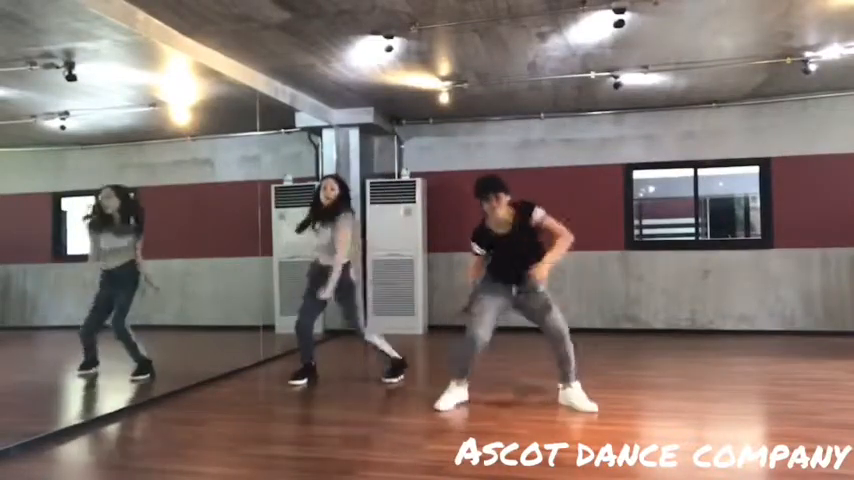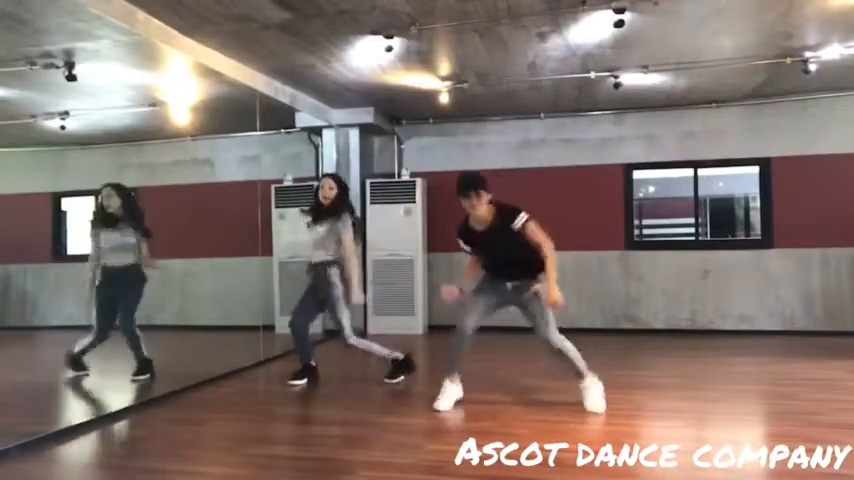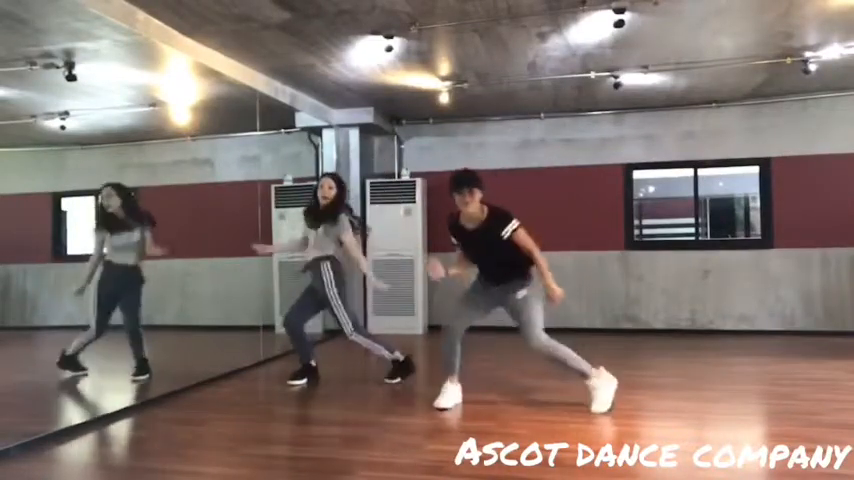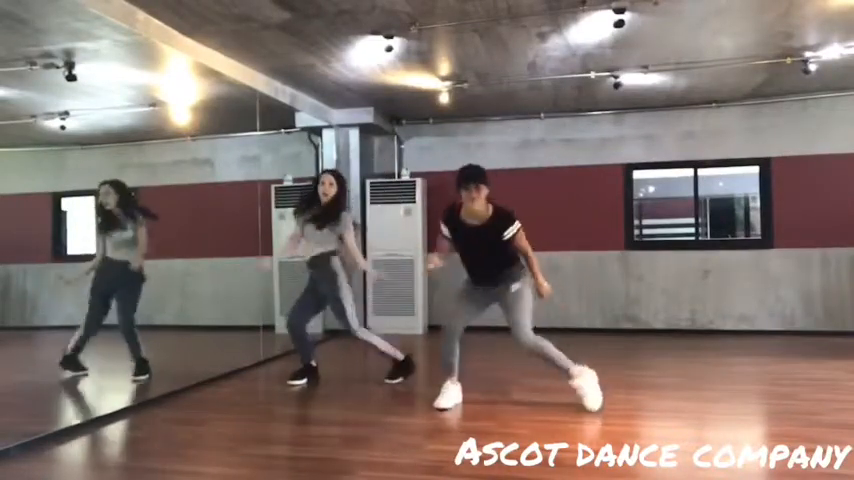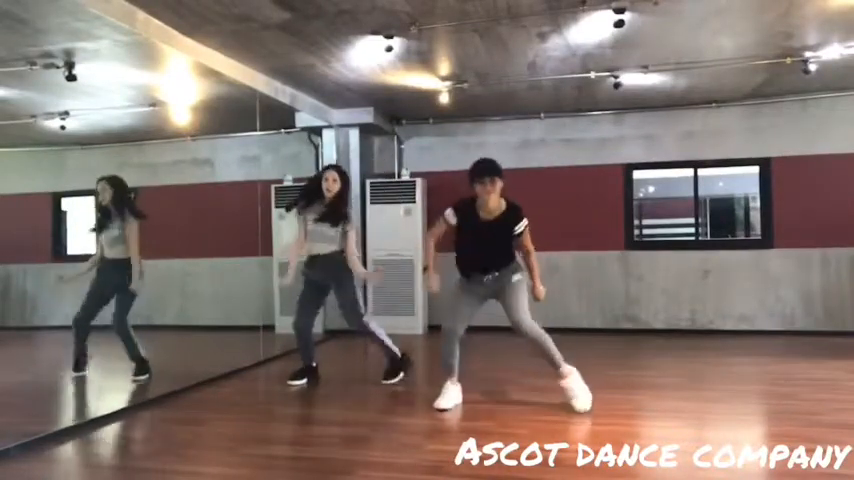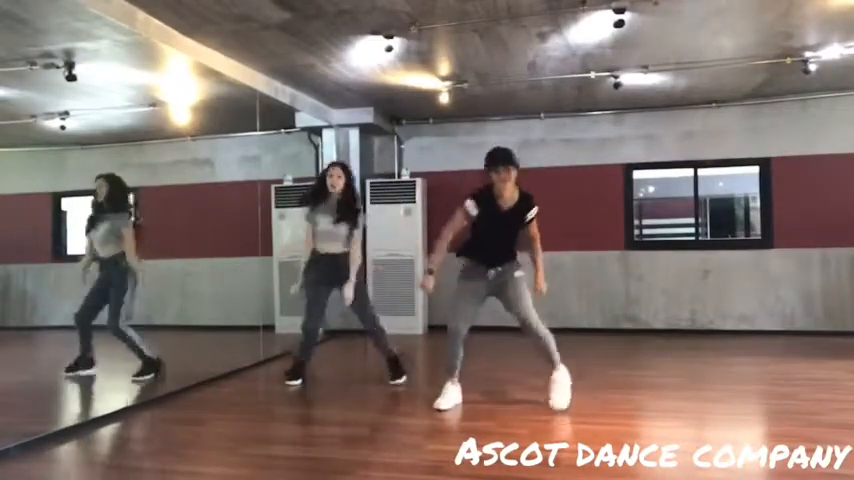
dt=0.1s
person 1, frame 1
left shoulder: (527, 211)
right shoulder: (481, 234)
left elbow: (566, 237)
right elbow: (478, 269)
left wrist: (546, 262)
right wrist: (471, 302)
left hip: (529, 286)
right hip: (494, 287)
left knee: (559, 331)
right knee: (477, 336)
left ankle: (570, 388)
right ankle: (458, 386)
person 1, frame 2
left shoulder: (511, 214)
right shoulder: (465, 232)
left elbow: (545, 245)
right elbow: (476, 264)
left wrist: (551, 285)
right wrist: (461, 290)
left hip: (528, 283)
right hip: (494, 284)
left knee: (550, 336)
right knee: (464, 327)
left ankle: (588, 381)
right ankle: (452, 384)
person 1, frame 3
left shoulder: (500, 219)
right shoulder: (455, 225)
left elbow: (532, 251)
left wrist: (549, 284)
right wrist: (445, 271)
left hip: (519, 285)
right hip: (486, 286)
left knee: (536, 341)
right knee: (452, 329)
left ankle: (597, 378)
right ankle: (452, 385)
person 1, frame 4
left shoulder: (502, 218)
right shoulder: (451, 218)
left elbow: (525, 250)
right elbow: (442, 249)
left wrist: (540, 281)
right wrist: (434, 259)
left hip: (511, 280)
right hip: (477, 284)
left knee: (523, 336)
right knee: (451, 328)
left ankle: (579, 375)
right ankle: (452, 385)
person 1, frame 5
left shoulder: (513, 214)
right shoulder: (461, 210)
left elbow: (527, 249)
right elbow: (432, 237)
left wrist: (537, 281)
right wrist: (430, 269)
left hip: (507, 275)
right hip: (473, 279)
left knee: (523, 323)
right knee: (450, 330)
left ankle: (568, 374)
right ankle: (452, 385)
person 1, frame 6
left shoulder: (526, 202)
right shoulder: (478, 199)
left elbow: (533, 238)
right elbow: (448, 233)
left wrist: (539, 274)
right wrist: (431, 271)
left hip: (509, 270)
right hip: (475, 272)
left knee: (529, 319)
right knee: (456, 329)
left ankle: (558, 372)
right ankle: (452, 385)
person 2, frame 1
left shoulder: (343, 217)
right shoulder: (318, 217)
left elbow: (342, 250)
left wrist: (331, 283)
left hip: (341, 276)
right hip: (319, 275)
left knee: (359, 330)
right knee: (303, 323)
left ankle: (396, 361)
right ankle: (309, 367)
person 2, frame 2
left shoulder: (341, 217)
right shoulder: (320, 217)
left elbow: (350, 253)
left wrist: (355, 287)
left hip: (331, 276)
right hip: (319, 277)
left knee: (347, 336)
right knee: (297, 322)
left ankle: (400, 361)
right ankle: (309, 367)
person 2, frame 3
left shoulder: (339, 217)
right shoulder: (315, 216)
left elbow: (354, 249)
right elbow: (304, 243)
left wrist: (371, 277)
right wrist: (272, 248)
left hip: (326, 271)
right hip: (318, 276)
left knee: (350, 329)
right knee: (292, 321)
left ankle: (400, 361)
right ankle: (309, 367)
person 2, frame 4
left shoulder: (340, 216)
right shoulder: (307, 212)
left elbow: (353, 248)
right elbow: (296, 240)
left wrist: (369, 270)
left hip: (331, 270)
right hip: (317, 275)
left knee: (353, 327)
right knee: (294, 321)
left ankle: (401, 361)
right ankle: (309, 367)
person 2, frame 5
left shoulder: (343, 213)
right shoulder: (307, 208)
left elbow: (350, 248)
right elbow: (300, 242)
left wrist: (362, 272)
right wrist: (291, 271)
left hip: (338, 268)
right hip: (314, 269)
left knee: (357, 319)
right knee: (301, 323)
left ankle: (397, 359)
right ankle: (309, 368)
person 2, frame 6
left shoulder: (353, 211)
right shoulder: (316, 207)
left elbow: (355, 248)
right elbow: (310, 241)
left wrist: (351, 281)
right wrist: (301, 276)
left hip: (344, 266)
right hip: (319, 266)
left knee: (369, 319)
right knee: (312, 323)
left ankle: (393, 360)
right ankle: (299, 365)
person 3, frame 1
left shoulder: (133, 227)
right shoulder: (97, 226)
right elbow: (94, 258)
left wrist: (147, 278)
left hip: (127, 278)
right hip: (108, 280)
left knee: (118, 325)
right knee: (88, 329)
left ankle: (143, 364)
right ankle: (91, 359)
person 3, frame 2
left shoulder: (136, 226)
right shoulder: (99, 226)
left elbow: (143, 256)
right elbow: (94, 258)
left wrist: (152, 264)
right wrist: (91, 286)
left hip: (132, 279)
right hip: (108, 279)
left knee: (127, 323)
right knee: (101, 332)
left ankle: (144, 364)
right ankle: (75, 356)
person 3, frame 3
left shoulder: (141, 223)
right shoulder: (103, 225)
left elbow: (149, 249)
right elbow: (96, 256)
left wrist: (155, 250)
right wrist: (85, 282)
left hip: (131, 278)
right hip: (109, 276)
left knee: (133, 323)
right knee: (99, 328)
left ankle: (141, 363)
right ankle: (69, 357)
person 3, frame 4
left shoulder: (136, 217)
right shoulder: (104, 224)
left elbow: (142, 245)
right elbow: (100, 255)
left wrist: (138, 258)
right wrist: (79, 276)
left hip: (130, 276)
right hip: (106, 273)
left knee: (126, 323)
right knee: (91, 324)
left ankle: (141, 363)
right ankle: (70, 357)
person 3, frame 5
left shoulder: (127, 216)
right shoulder: (104, 219)
left elbow: (134, 248)
right elbow: (100, 255)
left wrist: (136, 277)
right wrist: (76, 275)
left hip: (125, 272)
right hip: (105, 273)
left knee: (119, 322)
right knee: (81, 320)
left ankle: (141, 363)
right ankle: (80, 360)
person 3, frame 6
left shoulder: (119, 215)
right shoulder: (97, 217)
left elbow: (130, 247)
right elbow: (91, 250)
left wrist: (137, 274)
right wrist: (82, 270)
left hip: (122, 270)
right hip: (106, 273)
left knee: (116, 324)
right knee: (82, 317)
left ankle: (150, 362)
right ankle: (85, 360)
